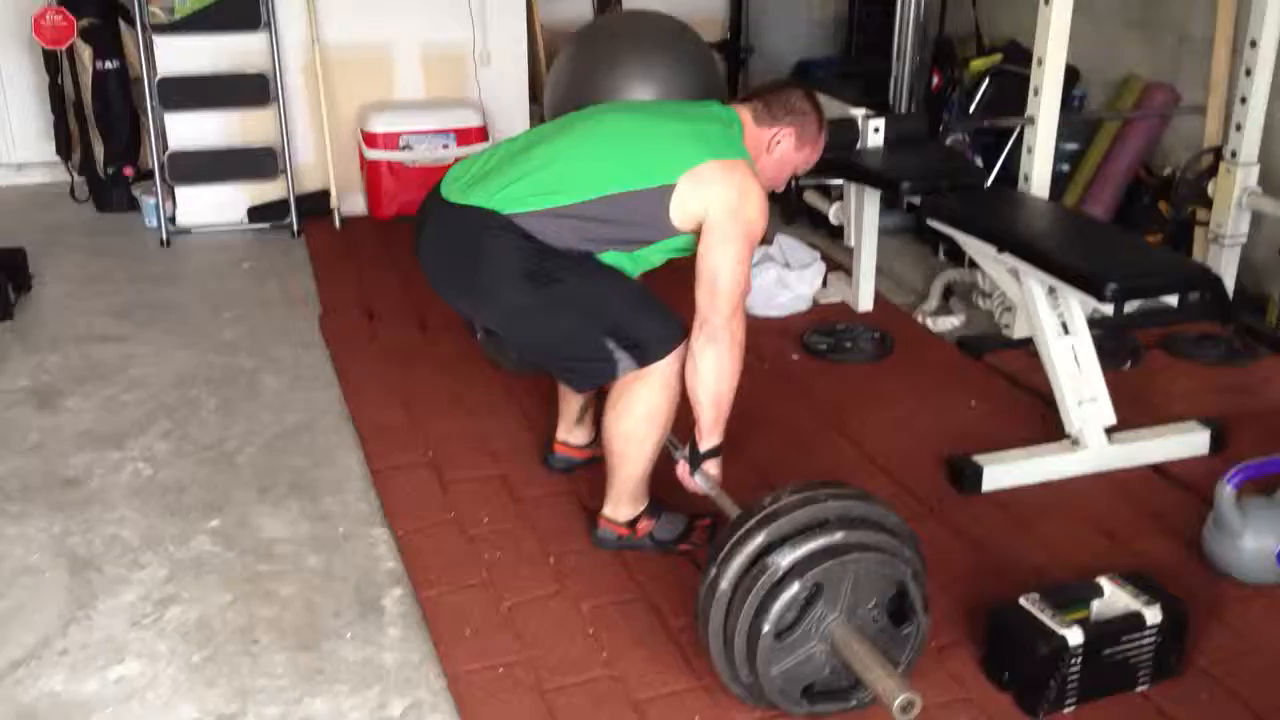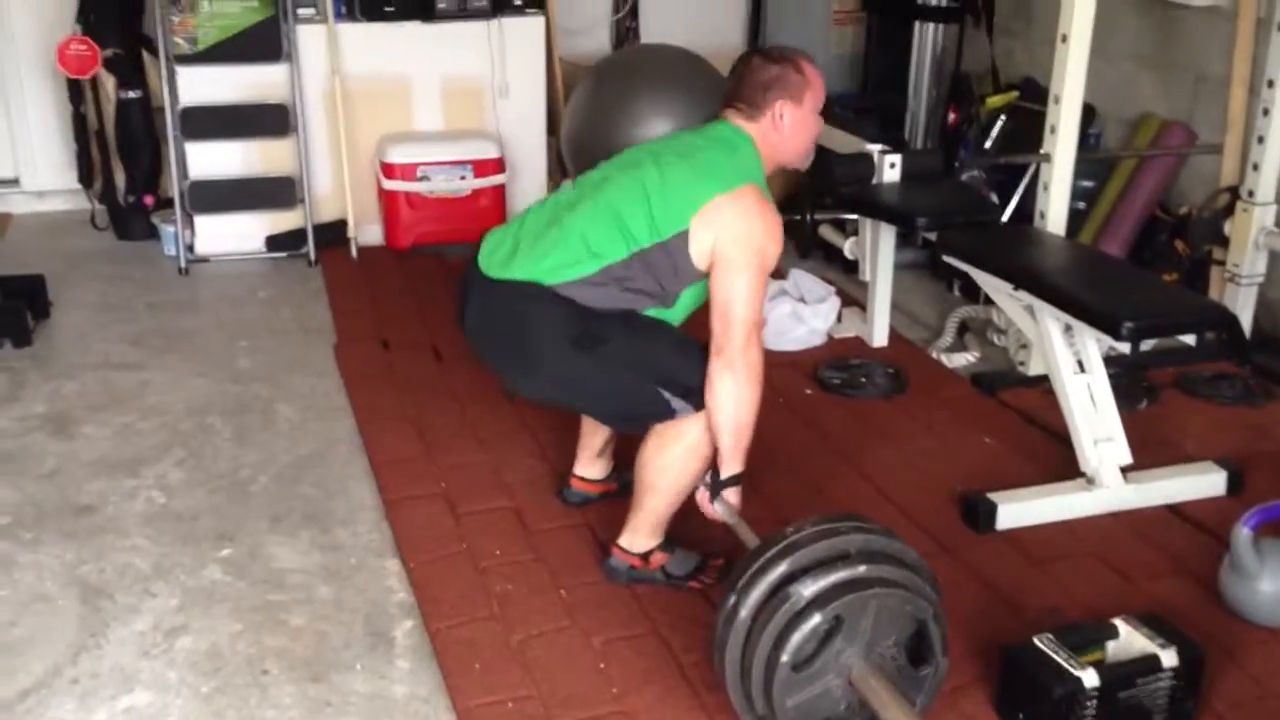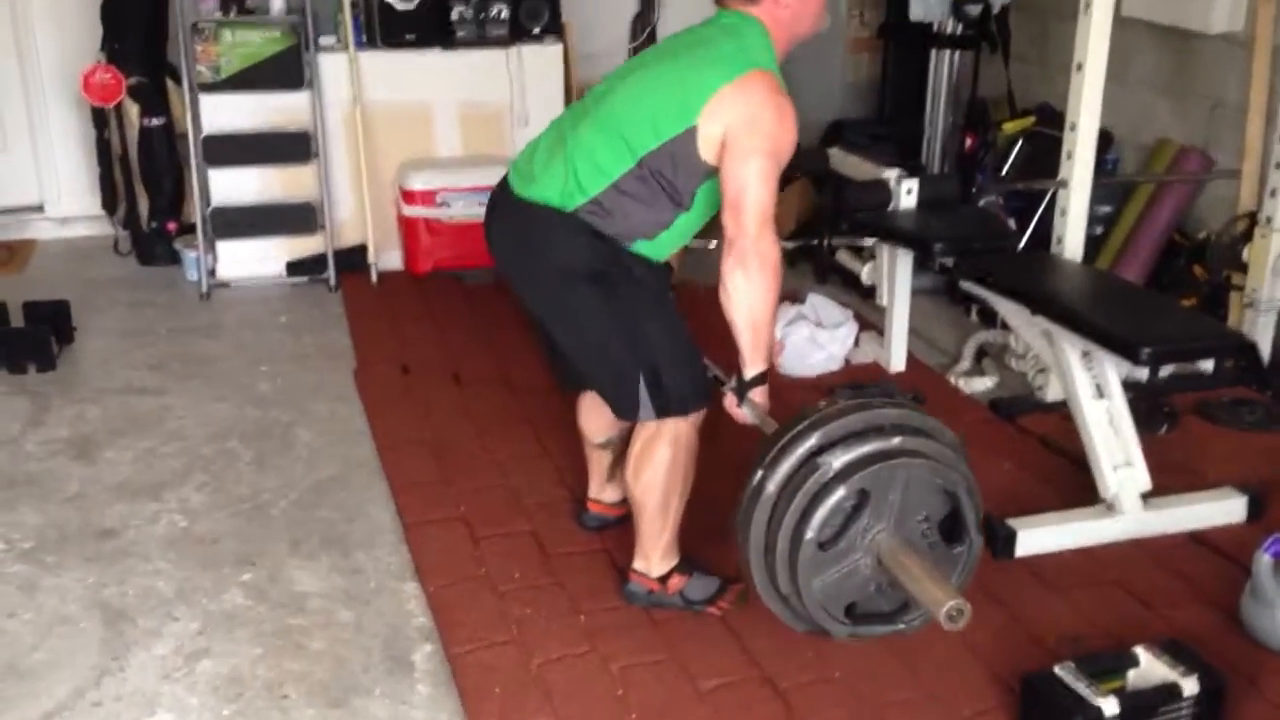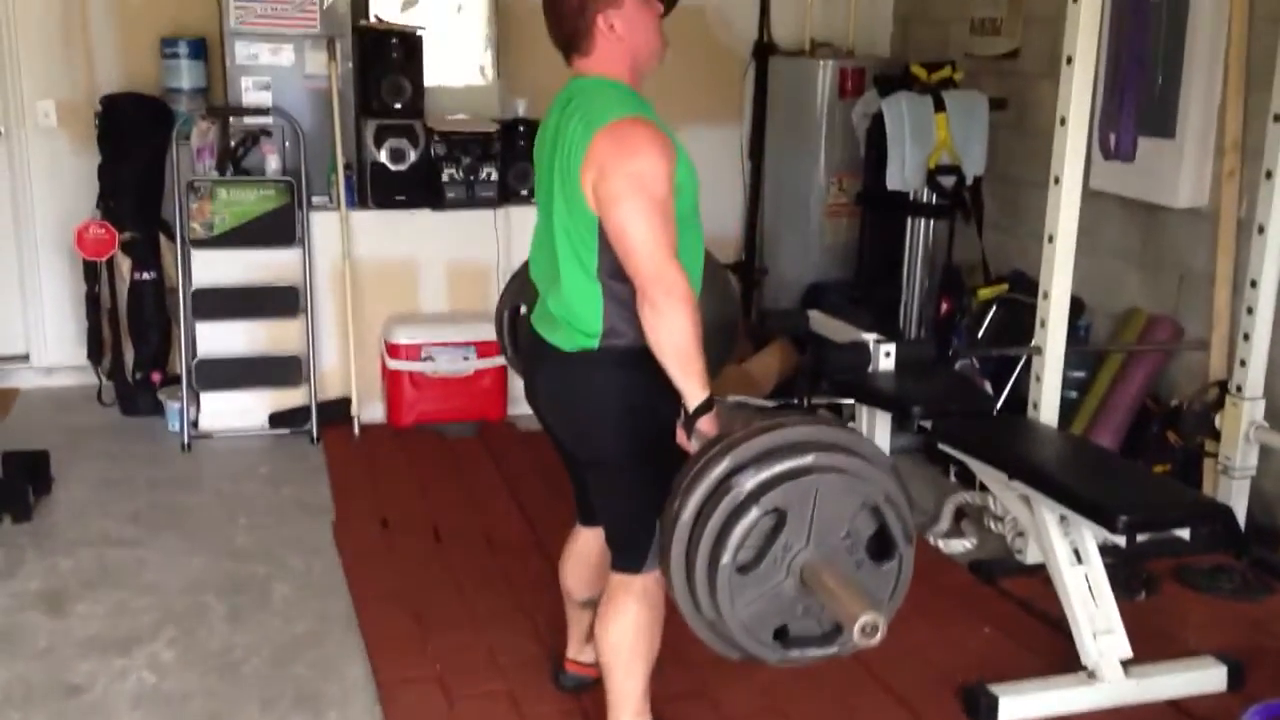
dt=1s
person 1, frame 1
left shoulder: (692, 122)
right shoulder: (736, 186)
right elbow: (717, 326)
right wrist: (708, 447)
left hip: (451, 212)
right hip: (485, 246)
left knee: (588, 309)
right knee: (656, 349)
left ankle: (574, 439)
right ankle: (626, 518)
person 1, frame 2
left shoulder: (696, 149)
right shoulder: (748, 212)
right elbow: (734, 357)
left wrist: (653, 355)
right wrist: (729, 474)
left hip: (493, 284)
right hip: (528, 316)
left knee: (631, 351)
right knee: (701, 395)
left ankle: (590, 475)
right ankle: (639, 550)
person 1, frame 3
right shoulder: (759, 97)
right elbow: (749, 246)
left wrist: (653, 293)
right wrist: (754, 373)
left hip: (525, 211)
right hip: (566, 239)
left knee: (609, 365)
right knee: (673, 402)
left ankle: (605, 496)
right ankle: (656, 572)
person 1, frame 4
left shoulder: (570, 110)
right shoulder: (628, 135)
right elbow: (658, 285)
right wrist: (700, 404)
left hip: (560, 354)
right hip: (612, 375)
left knee: (601, 522)
right knee: (647, 562)
left ankle: (580, 655)
